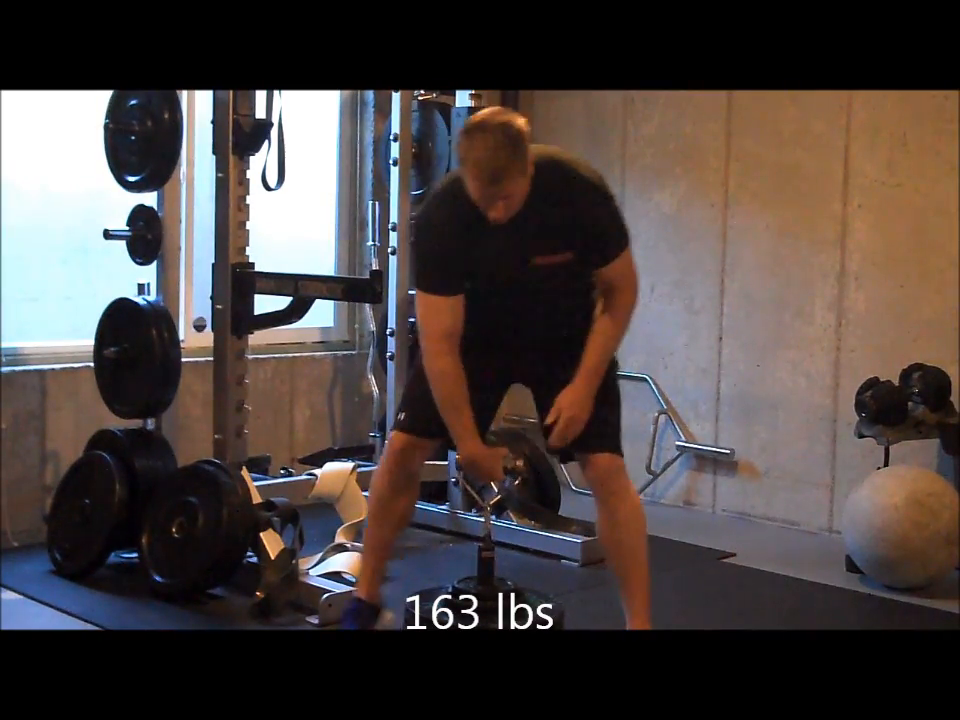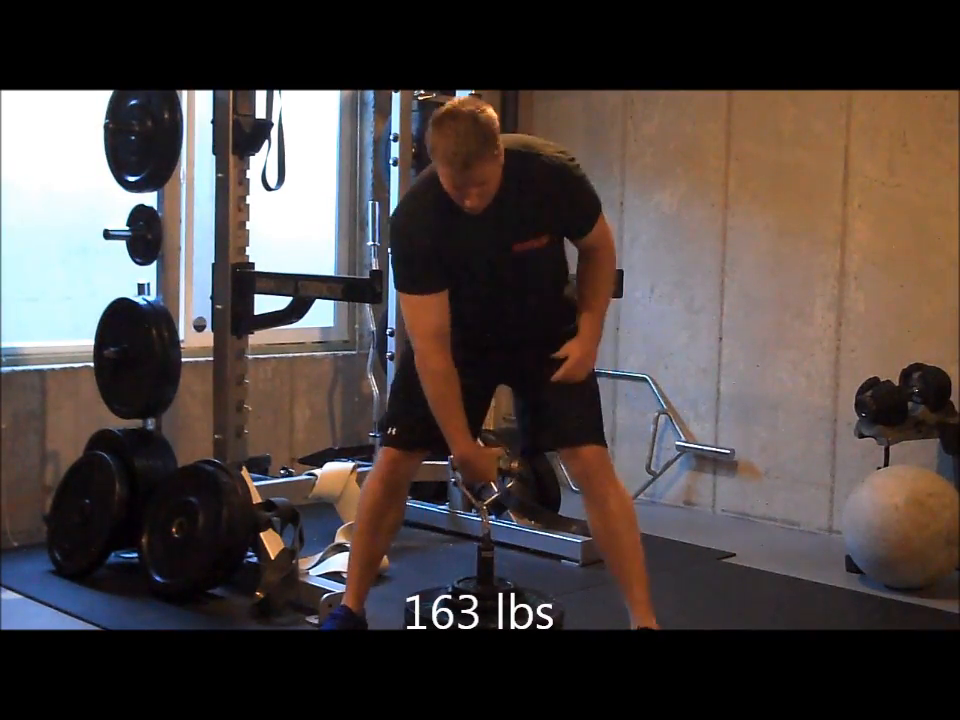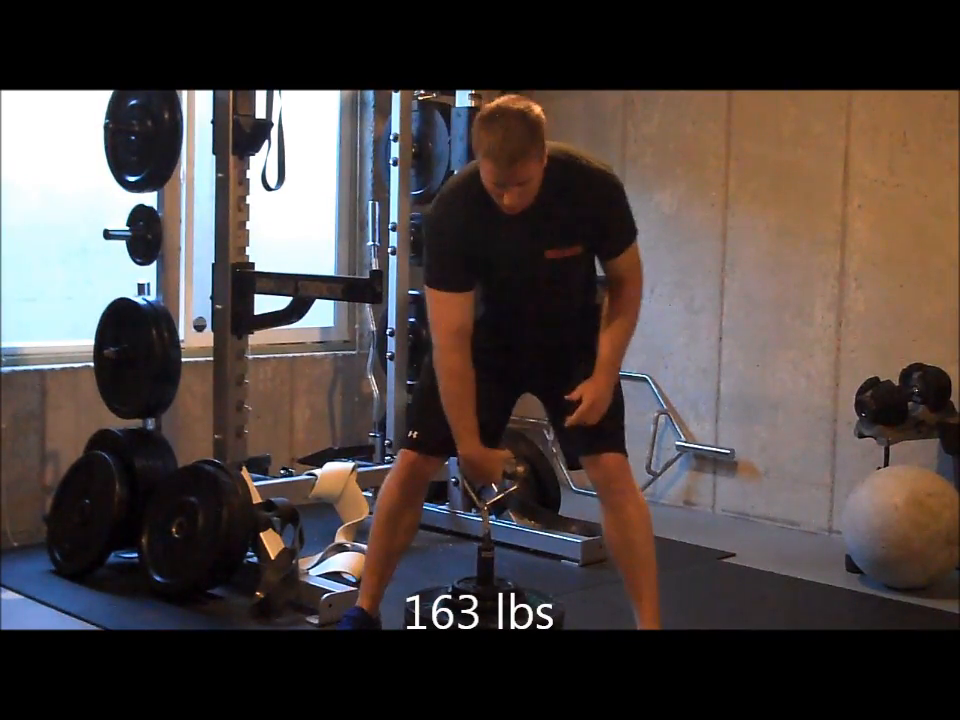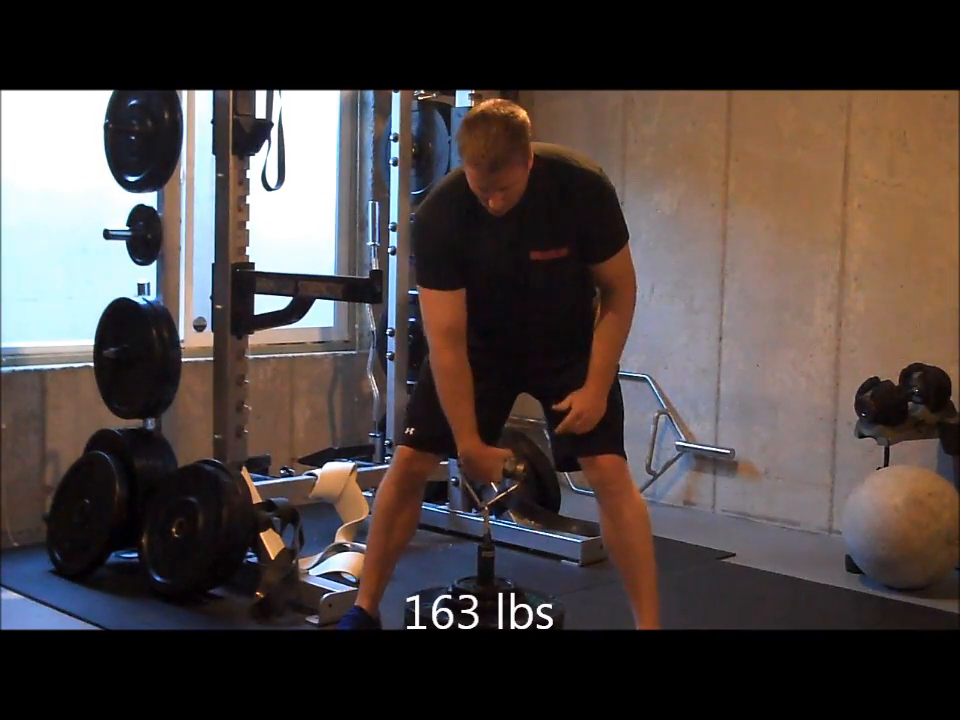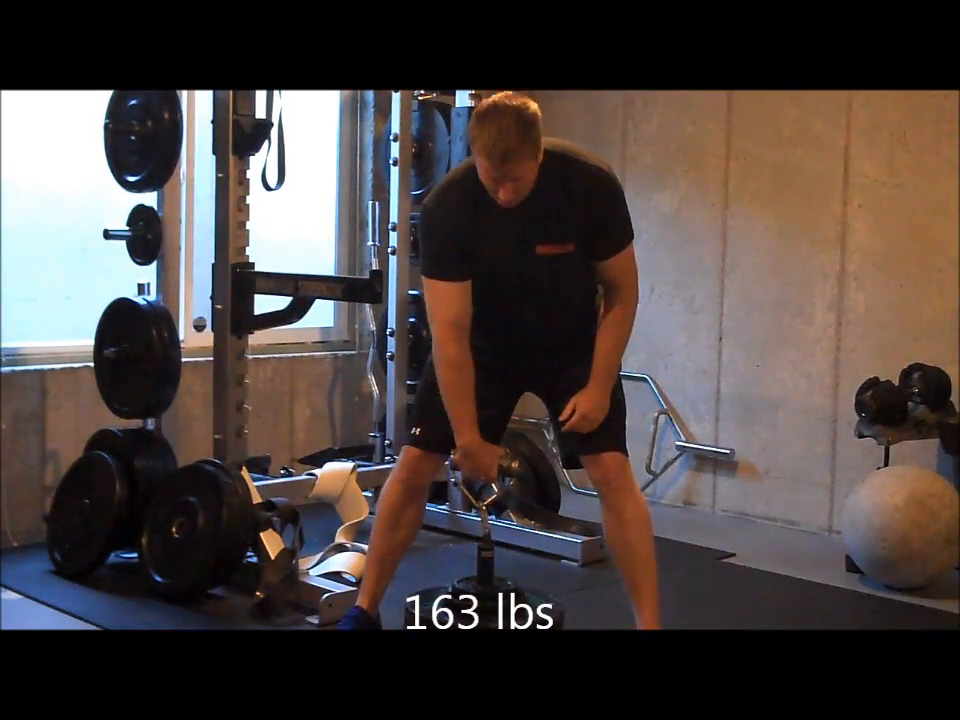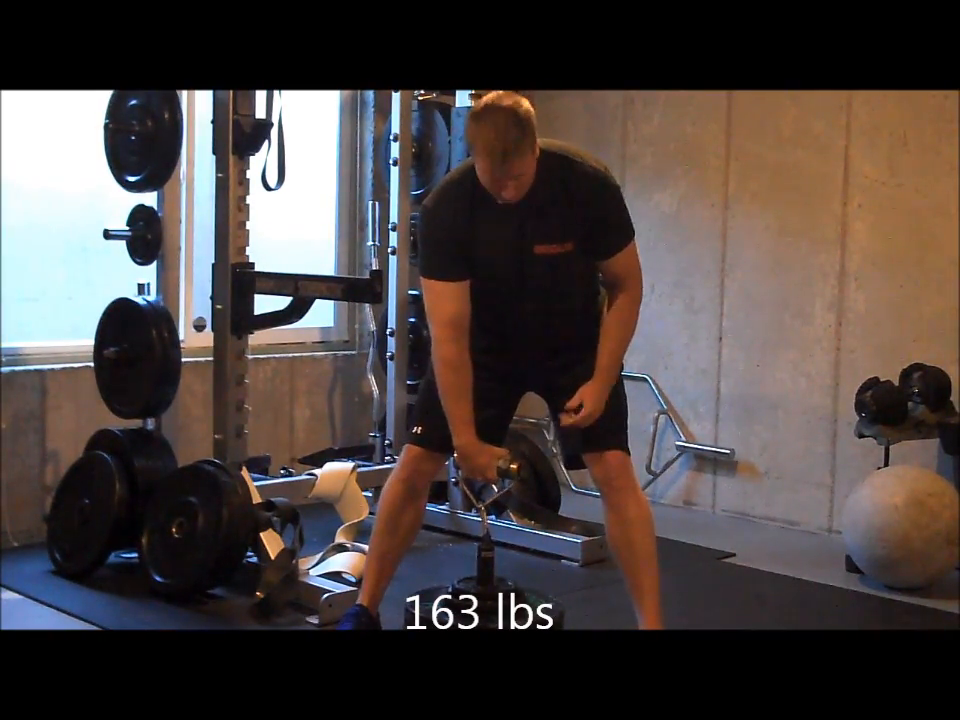
dt=0.5s
person 1, frame 1
left shoulder: (579, 192)
right shoulder: (441, 216)
left elbow: (618, 290)
right elbow: (437, 342)
left wrist: (585, 383)
right wrist: (469, 445)
left hip: (565, 336)
right hip: (476, 331)
left knee: (606, 470)
right knee: (402, 451)
left ankle: (640, 625)
right ankle: (364, 602)
person 1, frame 2
left shoulder: (551, 173)
right shoulder: (415, 217)
left elbow: (598, 247)
right elbow: (431, 344)
left wrist: (588, 333)
right wrist: (462, 446)
left hip: (546, 333)
right hip: (458, 334)
left knee: (590, 463)
right knee: (393, 461)
left ankle: (644, 620)
right ankle: (349, 610)
person 1, frame 3
left shoulder: (593, 186)
right shoulder: (452, 212)
left elbow: (627, 282)
right elbow: (453, 340)
left wrist: (604, 375)
right wrist: (471, 446)
left hip: (573, 342)
right hip: (487, 340)
left knee: (611, 471)
right knee: (412, 464)
left ankle: (649, 624)
right ankle: (364, 610)
person 1, frame 4
left shoulder: (583, 188)
right shoulder: (438, 216)
left elbow: (619, 290)
right elbow: (446, 340)
left wrist: (597, 386)
right wrist: (469, 444)
left hip: (568, 344)
right hip: (480, 343)
left knee: (608, 472)
right knee: (408, 463)
left ankle: (649, 624)
right ankle: (363, 610)
person 1, frame 5
left shoulder: (591, 185)
right shoulder: (446, 208)
left elbow: (621, 291)
right elbow: (450, 332)
left wrist: (599, 386)
right wrist: (468, 439)
left hip: (571, 345)
right hip: (483, 344)
left knee: (612, 472)
right knee: (413, 465)
left ankle: (649, 623)
right ankle: (364, 610)
person 1, frame 6
left shoulder: (588, 185)
right shoulder: (445, 209)
left elbow: (626, 287)
right elbow: (449, 333)
left wrist: (602, 381)
right wrist: (464, 439)
left hip: (573, 345)
right hip: (484, 344)
left knee: (614, 470)
right knee: (414, 464)
left ankle: (652, 623)
right ankle: (364, 609)
